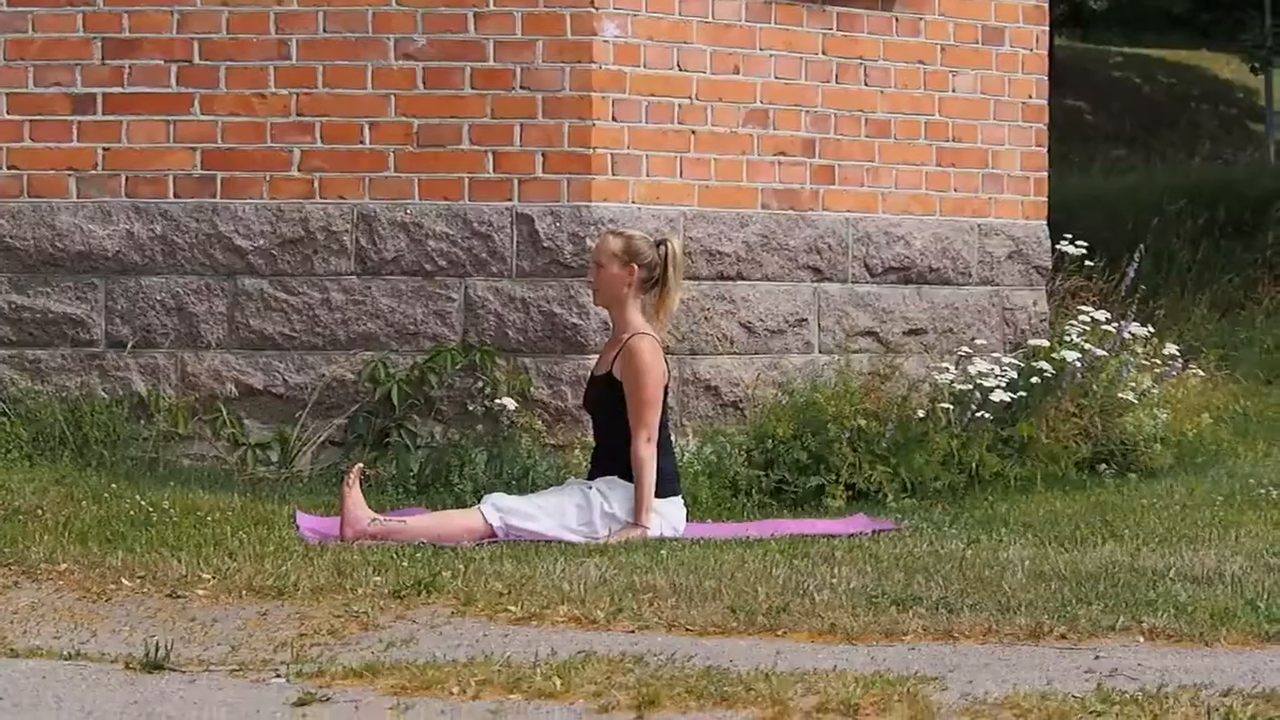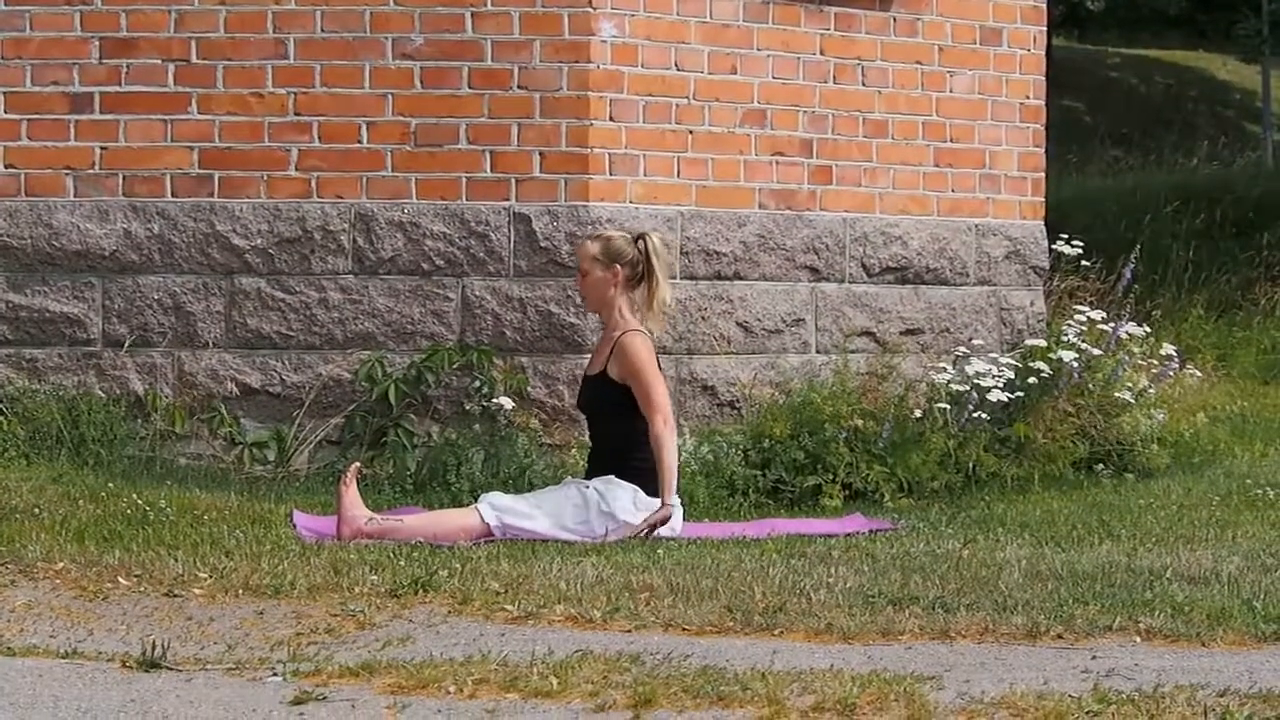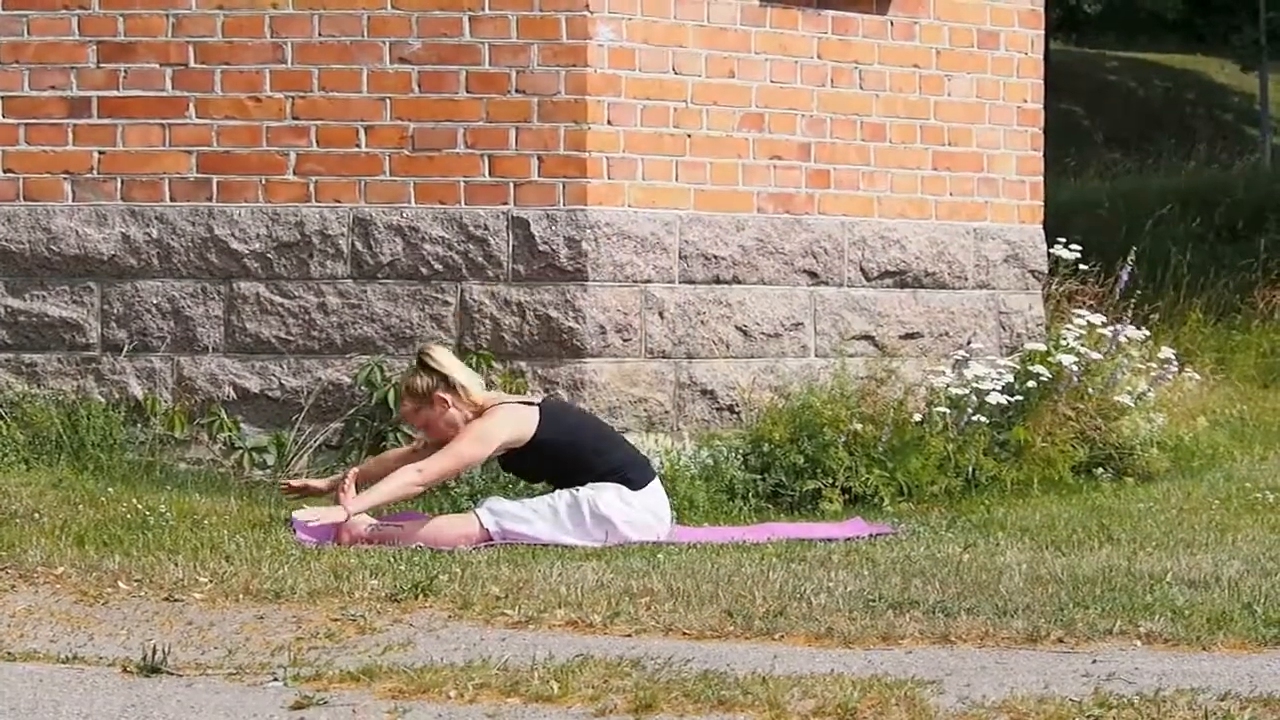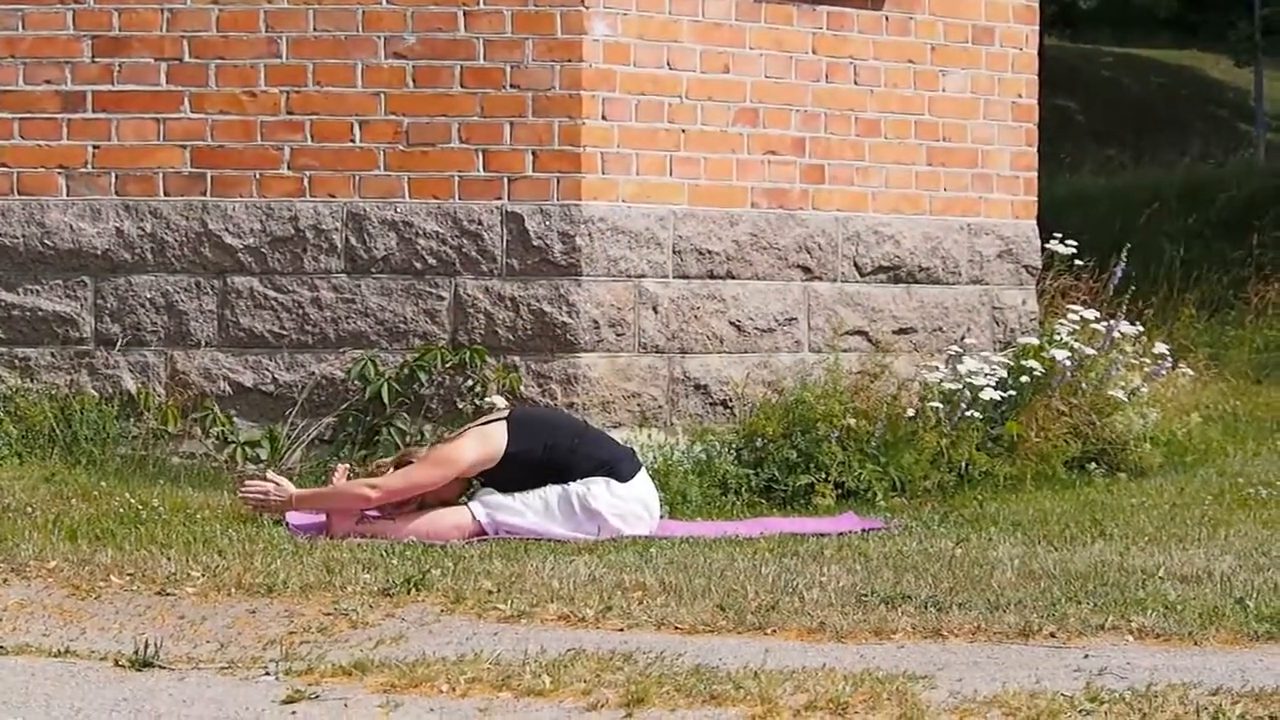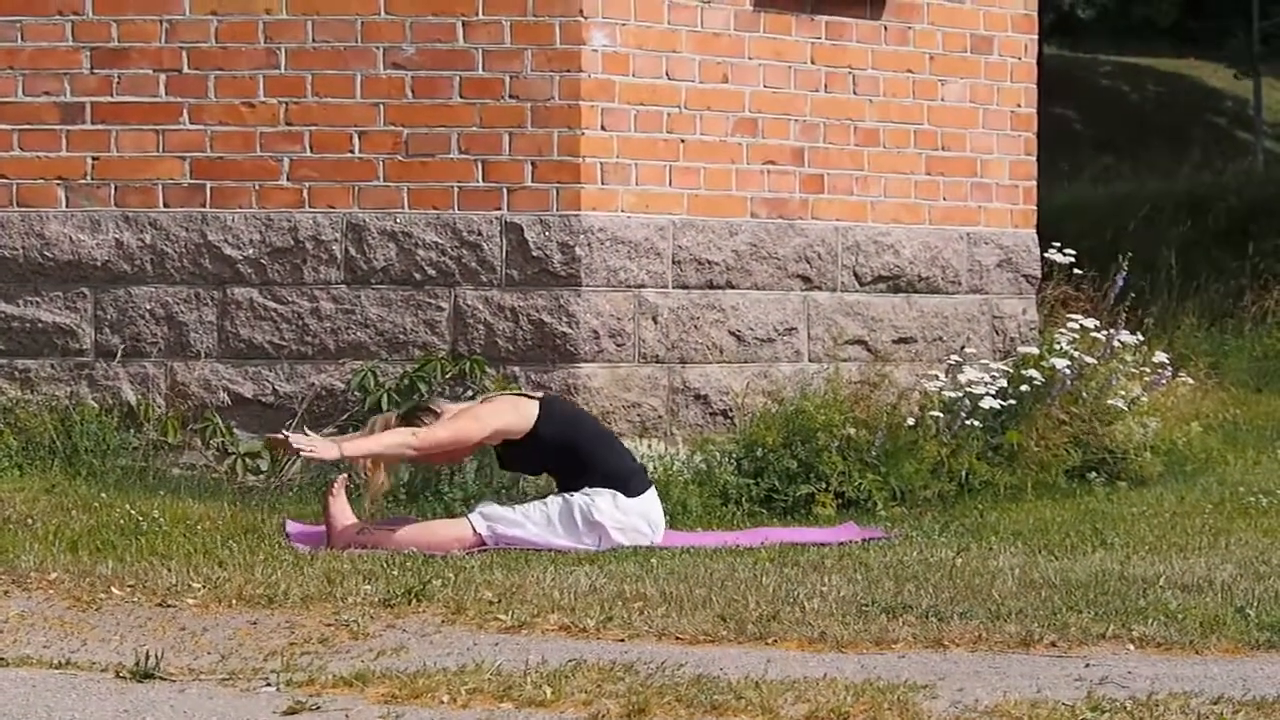
dt=1s
person 1, frame 1
left shoulder: (640, 348)
right shoulder: (618, 344)
left elbow: (645, 440)
left wrist: (642, 522)
left hip: (640, 501)
right hip: (611, 493)
left knee: (501, 515)
right knee: (503, 507)
left ankle: (372, 528)
right ankle: (376, 526)
person 1, frame 2
left shoulder: (631, 344)
right shoulder: (611, 341)
left elbow: (662, 422)
left wrist: (668, 497)
left hip: (635, 502)
right hip: (612, 492)
left knee: (498, 514)
right knee: (502, 507)
left ankle: (368, 528)
right ankle: (374, 524)
person 1, frame 3
left shoulder: (498, 422)
right shoulder: (492, 412)
left elbow: (420, 475)
right elbow: (410, 455)
left wrist: (345, 512)
right wrist: (330, 482)
left hip: (626, 505)
right hip: (620, 501)
left knee: (488, 524)
person 1, frame 4
left shoulder: (465, 453)
right shoulder: (473, 441)
left elbow: (373, 491)
right elbow: (380, 488)
left wrist: (293, 499)
left hip: (614, 501)
right hip: (618, 494)
left knee: (474, 520)
person 1, frame 5
left shoulder: (493, 416)
right shoulder: (487, 413)
left elbow: (413, 441)
right elbow: (420, 436)
left wrist: (339, 448)
right wrist: (340, 442)
left hip: (620, 513)
right hip: (617, 507)
left knee: (481, 528)
left ankle: (350, 537)
